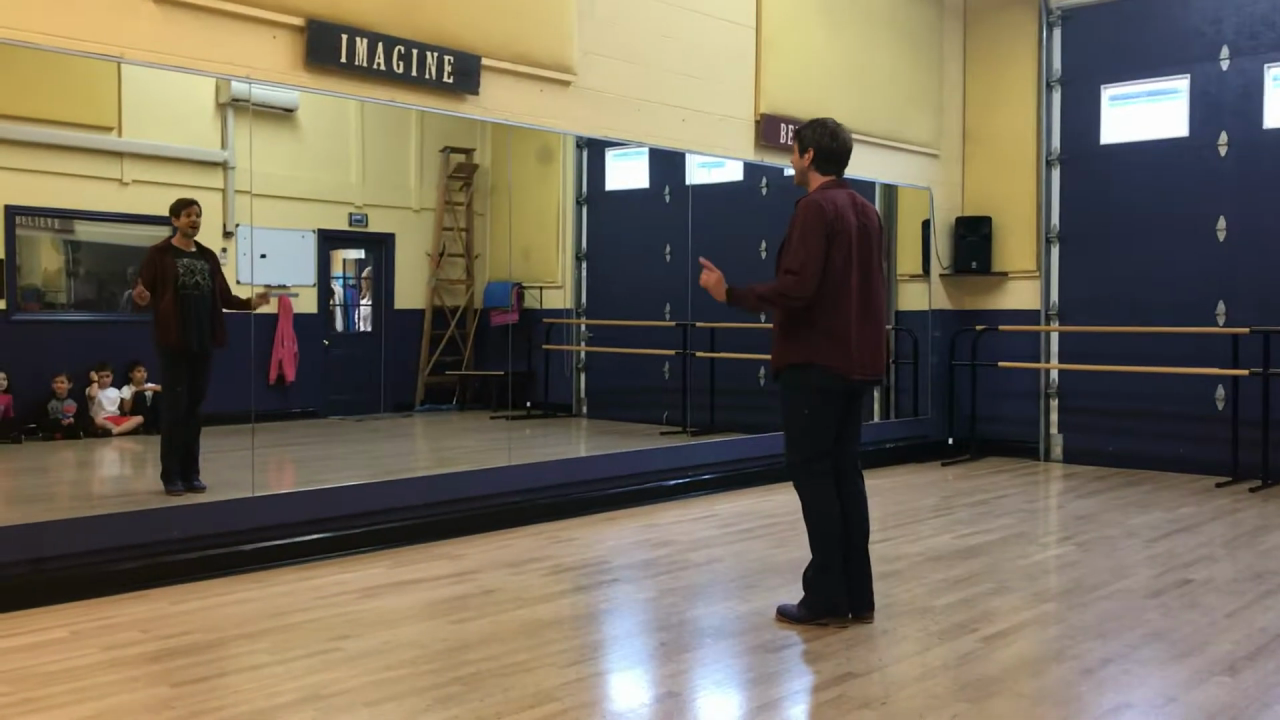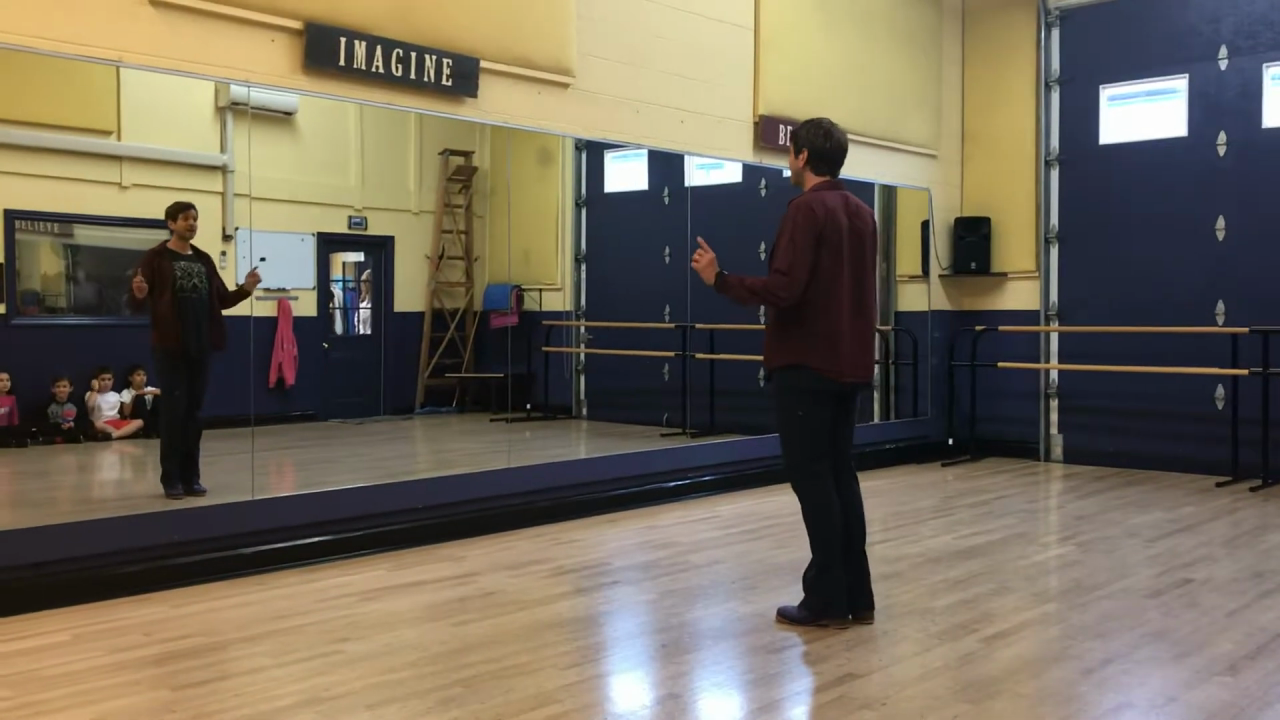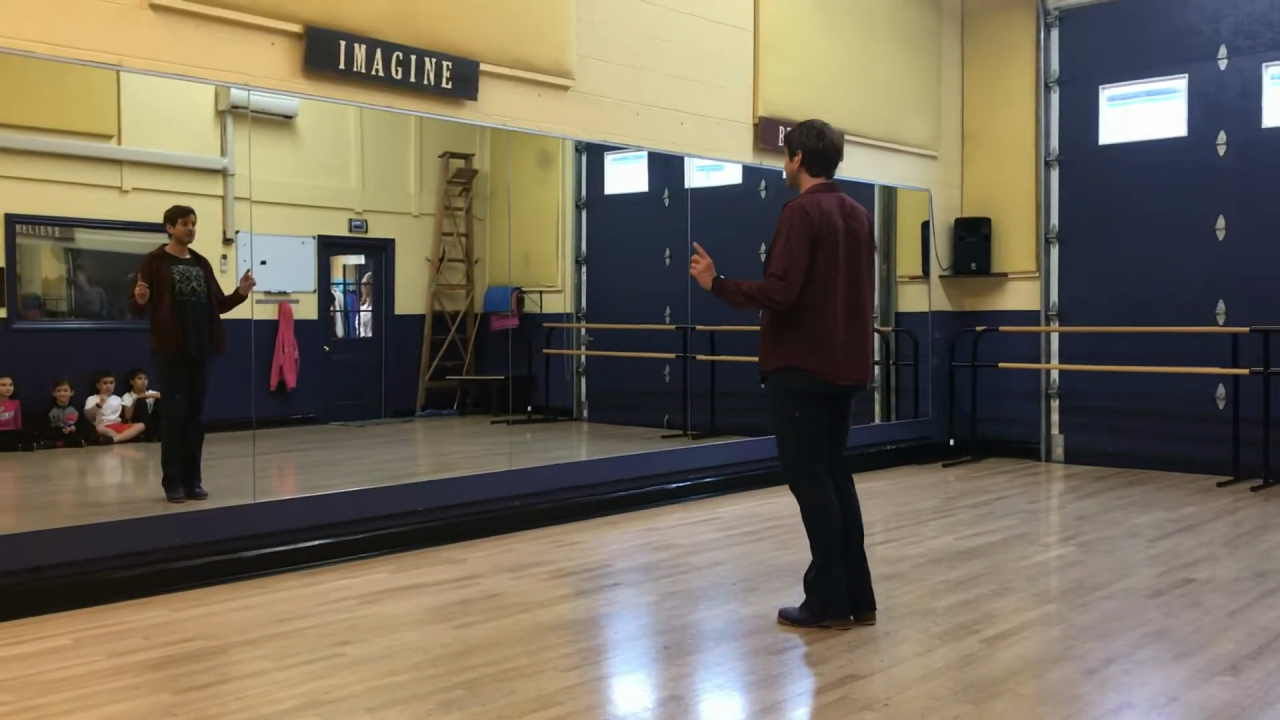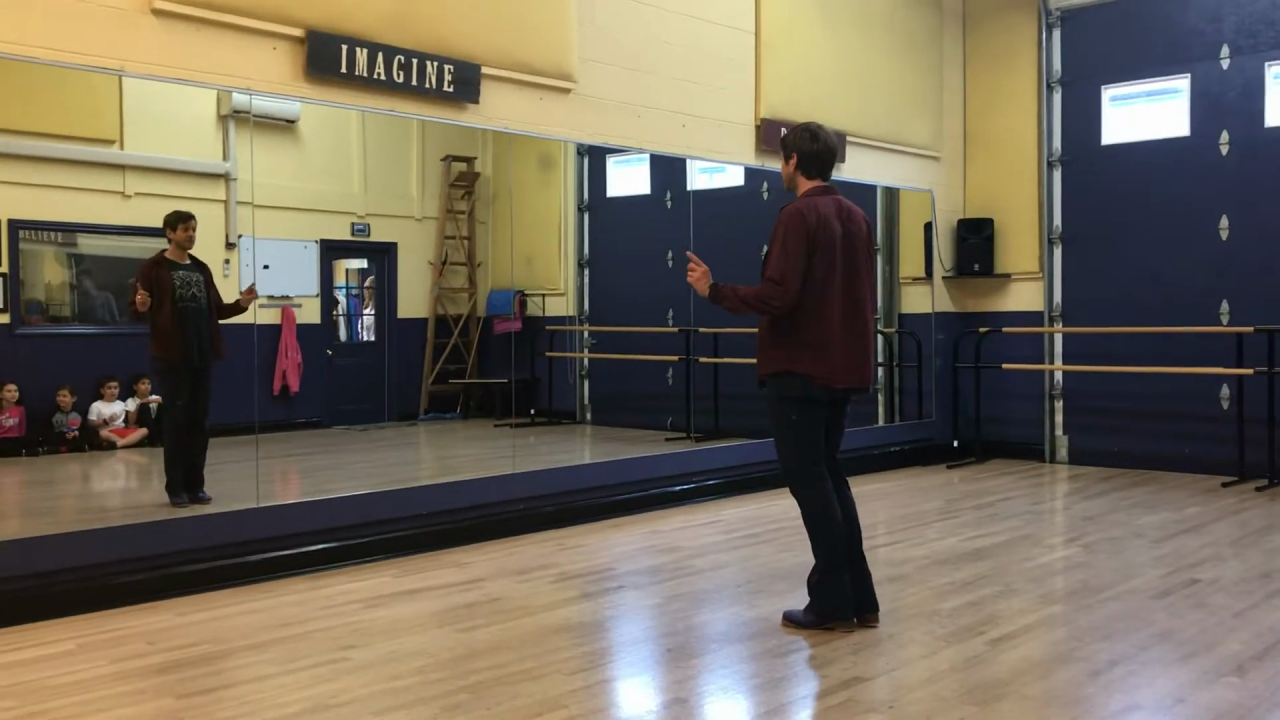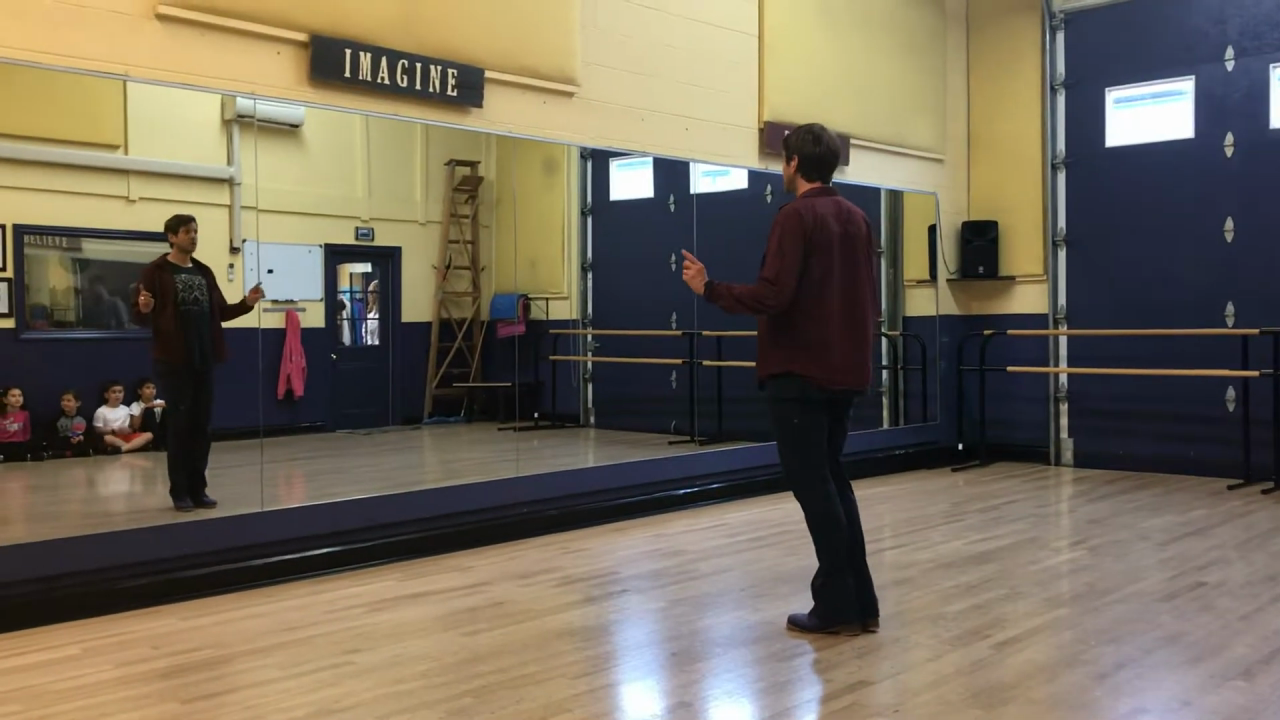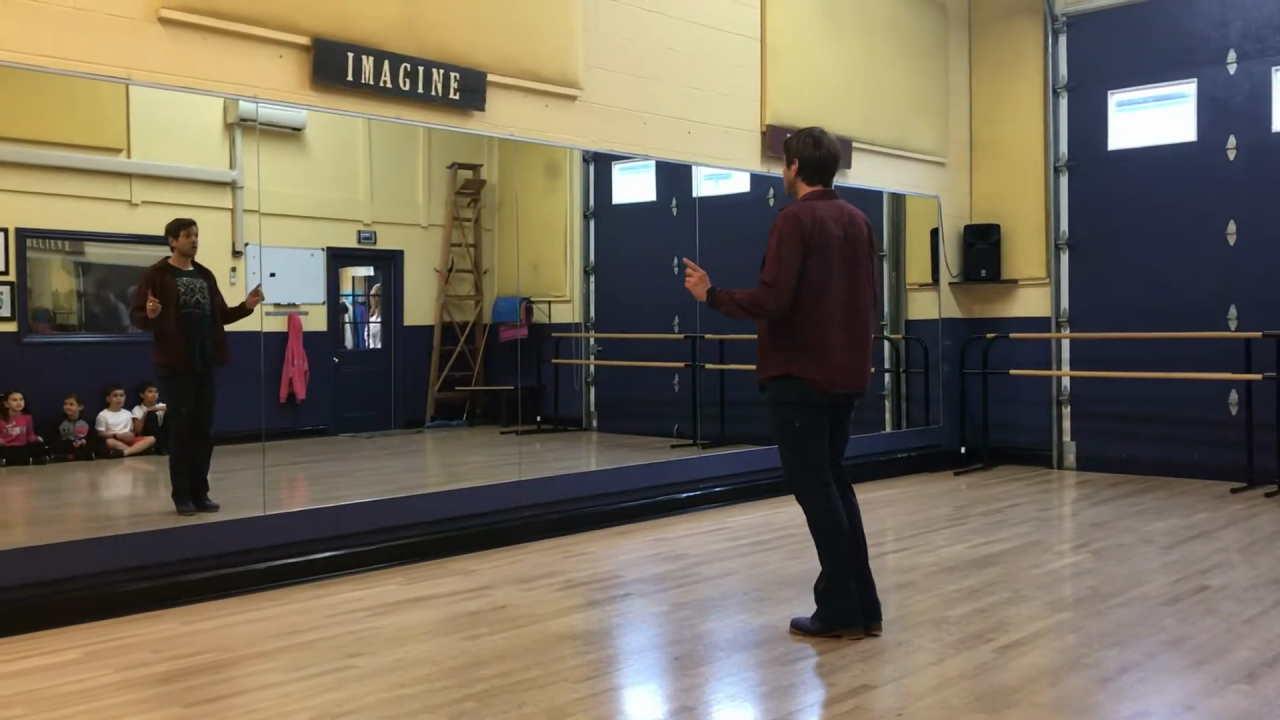
dt=0.2s
person 1, frame 1
left shoulder: (815, 208)
right shoulder: (866, 212)
left elbow: (796, 288)
left wrist: (731, 293)
left hip: (814, 364)
right hip: (857, 363)
left knee: (812, 475)
right knee: (845, 473)
left ankle: (826, 598)
right ankle: (856, 595)
person 1, frame 2
left shoulder: (807, 209)
right shoulder: (862, 214)
left elbow: (784, 287)
left wrist: (719, 279)
left hip: (806, 365)
right hip: (848, 364)
left knee: (810, 477)
right knee: (839, 474)
left ankle: (826, 599)
right ankle: (856, 596)
person 1, frame 3
left shoulder: (802, 212)
right shoulder: (858, 216)
left elbow: (780, 291)
left wrist: (717, 283)
left hip: (801, 366)
right hip: (844, 366)
left knee: (808, 478)
right knee: (834, 473)
left ankle: (828, 601)
right ankle: (857, 596)
person 1, frame 4
left shoulder: (799, 216)
right shoulder: (856, 217)
left elbow: (778, 295)
left wrist: (713, 290)
left hip: (798, 370)
right hip: (844, 369)
left knee: (808, 481)
right knee: (828, 475)
left ankle: (833, 603)
right ankle: (859, 597)
person 1, frame 5
left shoulder: (796, 216)
right shoulder: (857, 219)
left elbow: (773, 295)
left wrist: (708, 288)
left hip: (798, 373)
right hip: (845, 372)
left knee: (812, 485)
right knee: (831, 479)
left ankle: (836, 606)
right ankle: (860, 602)
person 1, frame 6
left shoulder: (796, 219)
right shoulder: (858, 222)
left elbow: (772, 299)
left wrist: (711, 294)
left hip: (799, 375)
right hip: (845, 374)
left knee: (814, 488)
right knee: (833, 483)
left ankle: (839, 610)
right ankle: (862, 606)
person 2, frame 1
left shoulder: (208, 257)
right shoulder: (158, 255)
left elbow: (223, 298)
right elbow: (146, 296)
left wrist: (249, 303)
right wrist: (142, 300)
left hip: (203, 344)
right hip: (172, 344)
left knee: (194, 408)
right knee: (175, 407)
left ankle: (191, 473)
right ankle: (171, 475)
person 2, frame 2
left shoulder: (204, 260)
right shoulder: (155, 258)
left elbow: (221, 300)
right elbow: (139, 303)
left wrist: (245, 289)
right wrist: (139, 294)
left hip: (201, 346)
right hip: (171, 347)
left knee: (194, 411)
right knee: (175, 410)
left ankle: (191, 477)
right ankle: (171, 478)
person 2, frame 3
left shoulder: (202, 264)
right shoulder: (154, 262)
left elbow: (217, 305)
right elbow: (138, 308)
left wrist: (240, 293)
right wrist: (140, 300)
left hip: (201, 350)
right hip: (170, 351)
left knee: (195, 415)
right knee: (175, 414)
left ankle: (192, 480)
right ankle: (172, 482)
person 2, frame 4
left shoulder: (201, 269)
right shoulder: (154, 268)
left elbow: (216, 310)
right elbow: (140, 313)
left wrist: (241, 304)
right wrist: (141, 308)
left hip: (202, 356)
right hip: (171, 357)
left knee: (199, 421)
right knee: (176, 420)
left ankle: (195, 484)
right ankle: (176, 487)
person 2, frame 5
left shoulder: (203, 272)
right shoulder: (156, 272)
left elbow: (220, 312)
right elbow: (138, 314)
left wrist: (247, 303)
right wrist: (144, 309)
left hip: (204, 359)
right hip: (173, 361)
left knee: (201, 425)
right knee: (179, 424)
left ankle: (197, 488)
right ankle: (180, 492)
person 2, frame 6
left shoulder: (205, 275)
right shoulder: (157, 275)
left elbow: (220, 315)
right elbow: (137, 317)
left wrist: (247, 306)
right wrist: (150, 315)
left hip: (206, 363)
right hip: (175, 364)
left knee: (203, 429)
right knee: (181, 428)
left ankle: (200, 492)
right ankle: (182, 495)
